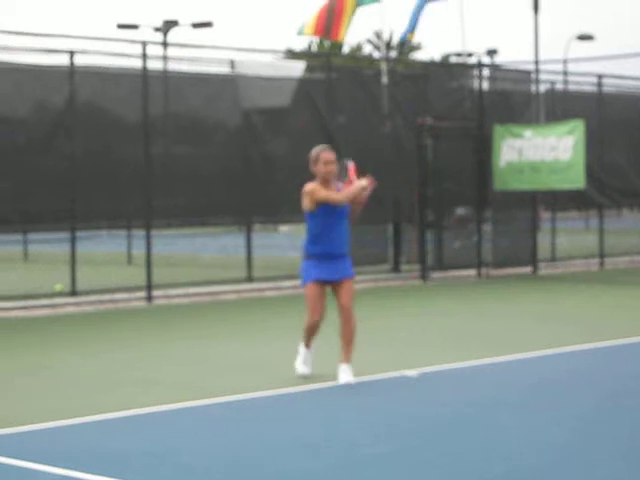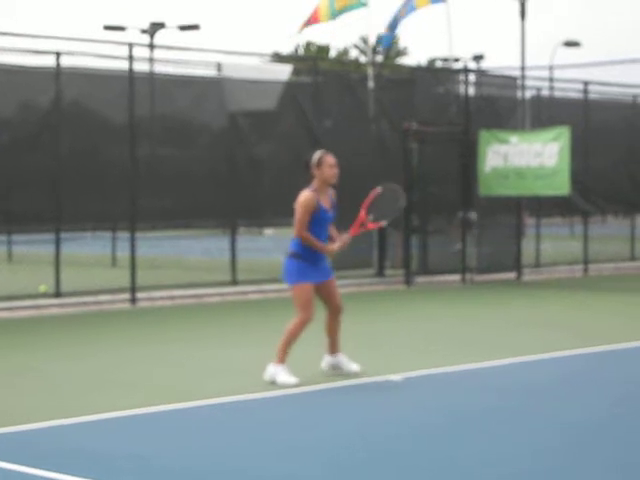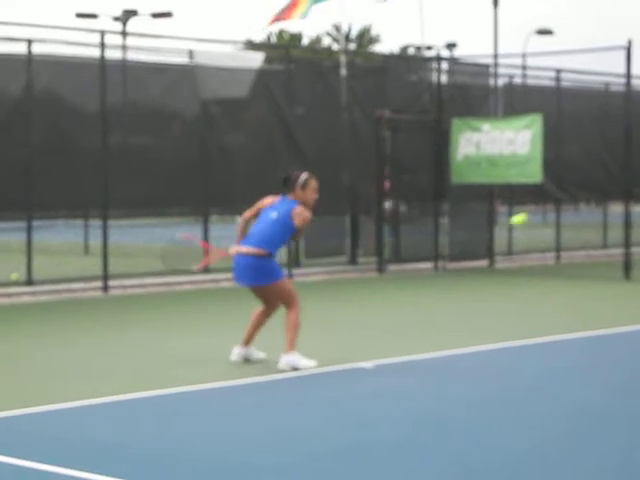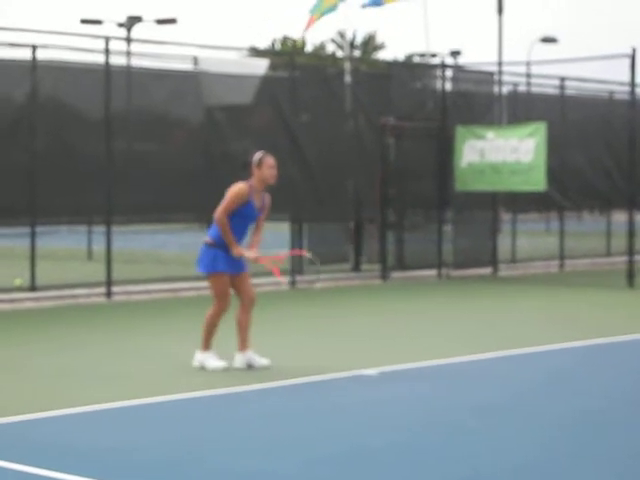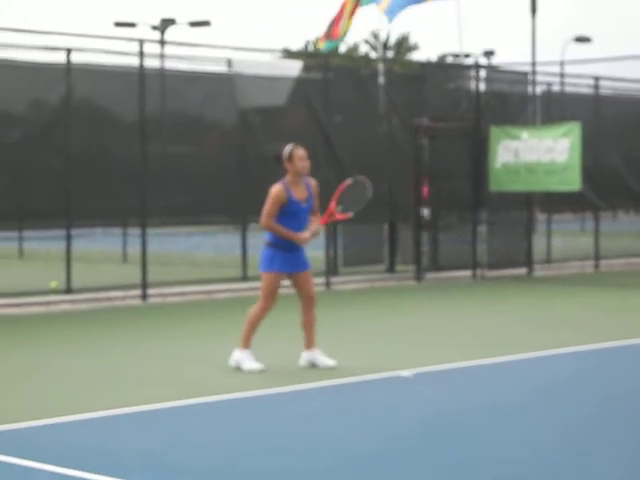
dt=0.7s
person 1, frame 1
left shoulder: (339, 186)
right shoulder: (311, 189)
left elbow: (350, 214)
right elbow: (341, 199)
left wrist: (363, 195)
right wrist: (360, 185)
left hip: (341, 260)
right hip: (316, 262)
left knee: (347, 311)
right knee: (315, 318)
left ankle: (345, 367)
right ankle: (306, 346)
person 1, frame 2
left shoulder: (331, 194)
right shoulder: (307, 197)
right elbow: (299, 233)
left wrist: (338, 238)
right wrist: (326, 248)
left hip: (319, 262)
right hip: (301, 263)
left knee: (336, 308)
right knee: (305, 316)
left ankle: (333, 357)
right ankle: (276, 367)
person 1, frame 3
left shoulder: (272, 200)
right shoulder: (304, 214)
left elbow: (246, 217)
right elbow: (286, 240)
left wrist: (239, 242)
left hip: (243, 260)
right hip: (259, 261)
left knee: (271, 303)
right knee: (293, 305)
left ankle: (243, 348)
right ankle: (290, 355)
person 1, frame 4
left shoulder: (266, 199)
right shoulder: (241, 189)
left elbow: (258, 230)
right elbow: (219, 216)
left wrist: (251, 251)
right wrist: (234, 246)
left hip: (232, 253)
right hip: (216, 250)
left knee: (249, 299)
right knee: (221, 304)
left ankle: (244, 353)
right ankle: (204, 352)
person 1, frame 5
left shoulder: (311, 185)
right shoulder: (279, 190)
right elbow: (266, 222)
left wrist: (313, 227)
right wrist: (295, 236)
left hip: (297, 253)
right hip: (276, 252)
left knee: (309, 299)
right knee: (266, 303)
left ankle: (310, 351)
right ankle: (242, 353)
